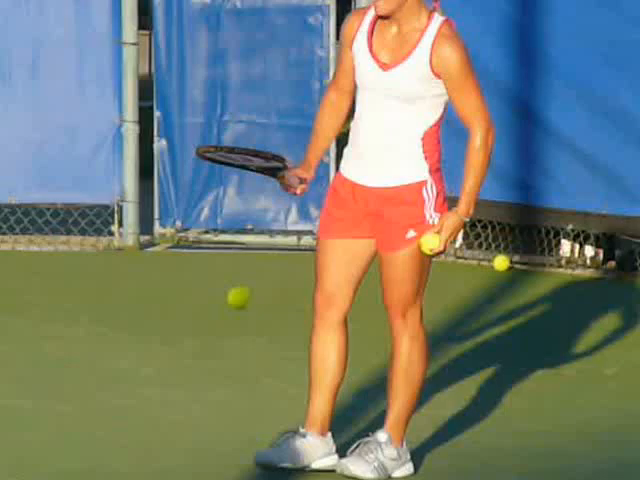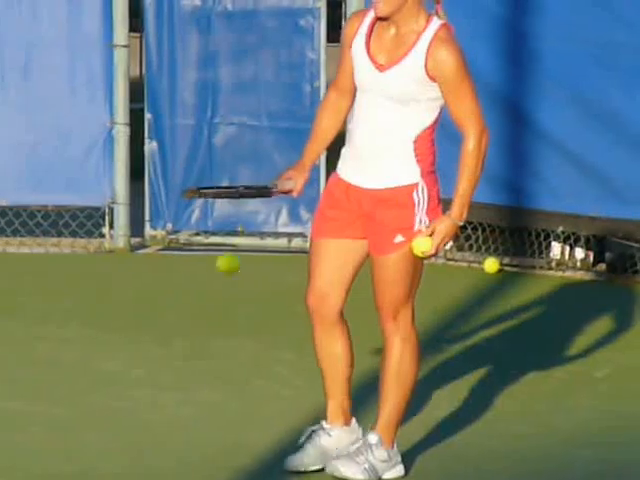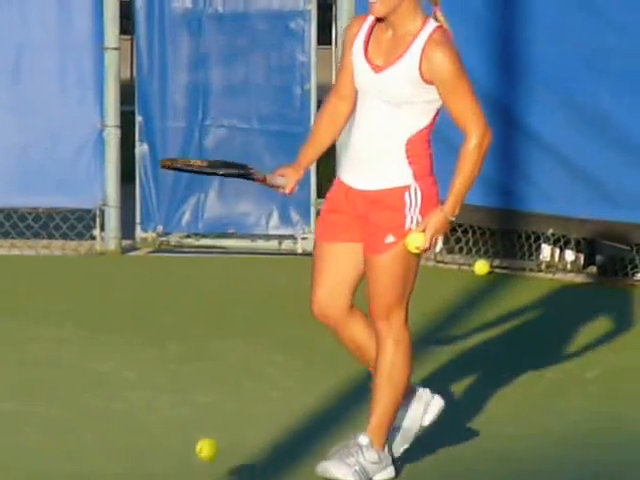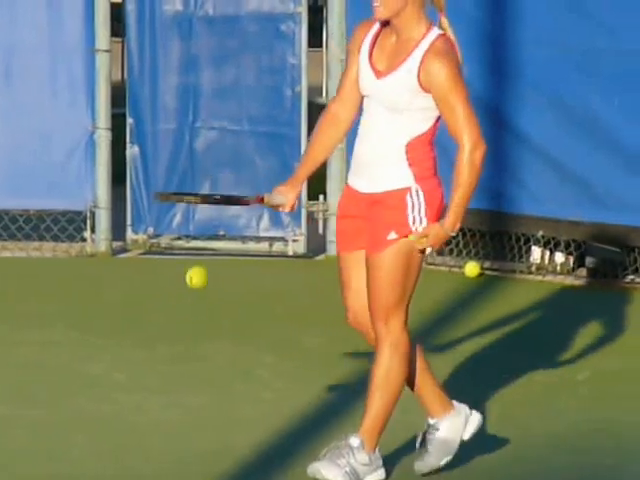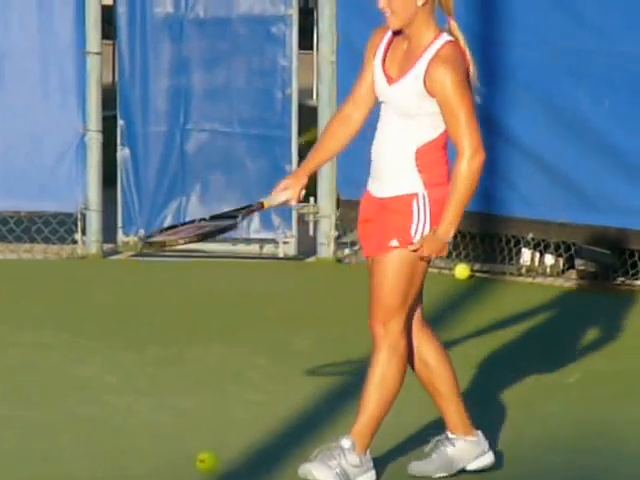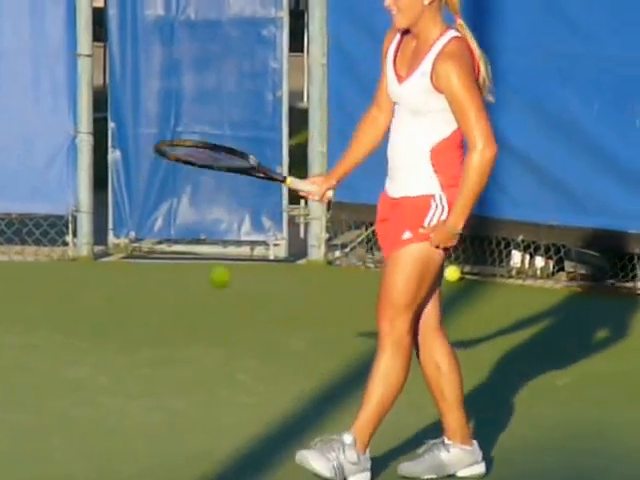
dt=0.2s
person 1, frame 1
left shoulder: (444, 45)
left elbow: (481, 130)
left wrist: (464, 208)
right wrist: (310, 162)
left hip: (410, 194)
right hip: (353, 186)
left knee: (402, 317)
right knee: (327, 305)
right ankle: (316, 437)
person 1, frame 2
left shoulder: (440, 48)
left elbow: (476, 135)
left wrist: (457, 213)
right wrist: (305, 163)
left hip: (405, 195)
right hip: (348, 187)
left knee: (393, 319)
right knee: (321, 302)
right ankle: (340, 426)
person 1, frame 3
left shoulder: (435, 50)
left elbow: (478, 133)
left wrist: (449, 208)
right wrist: (300, 164)
left hip: (401, 196)
right hip: (350, 189)
left knee: (386, 320)
right knee: (327, 306)
right ankle: (409, 398)
person 1, frame 4
left shoulder: (436, 58)
left elbow: (472, 145)
right elbow: (341, 111)
left wrist: (451, 221)
right wrist: (299, 178)
left hip: (407, 199)
right hip: (360, 193)
left knee: (386, 323)
right knee: (361, 318)
right ankle: (447, 414)
person 1, frame 5
left shoulder: (443, 65)
right shoulder: (383, 41)
left elbow: (472, 154)
right elbow: (354, 111)
left wrist: (444, 231)
right wrist: (301, 175)
left hip: (418, 206)
right hip: (380, 200)
left knee: (385, 327)
right knee: (407, 325)
right ankle: (465, 438)
person 1, frame 6
left shoulder: (450, 61)
right shoulder: (395, 42)
left elbow: (484, 147)
left wrist: (457, 221)
right wrist: (335, 175)
left hip: (433, 205)
right hip: (398, 199)
left knee: (392, 325)
right knee: (423, 325)
